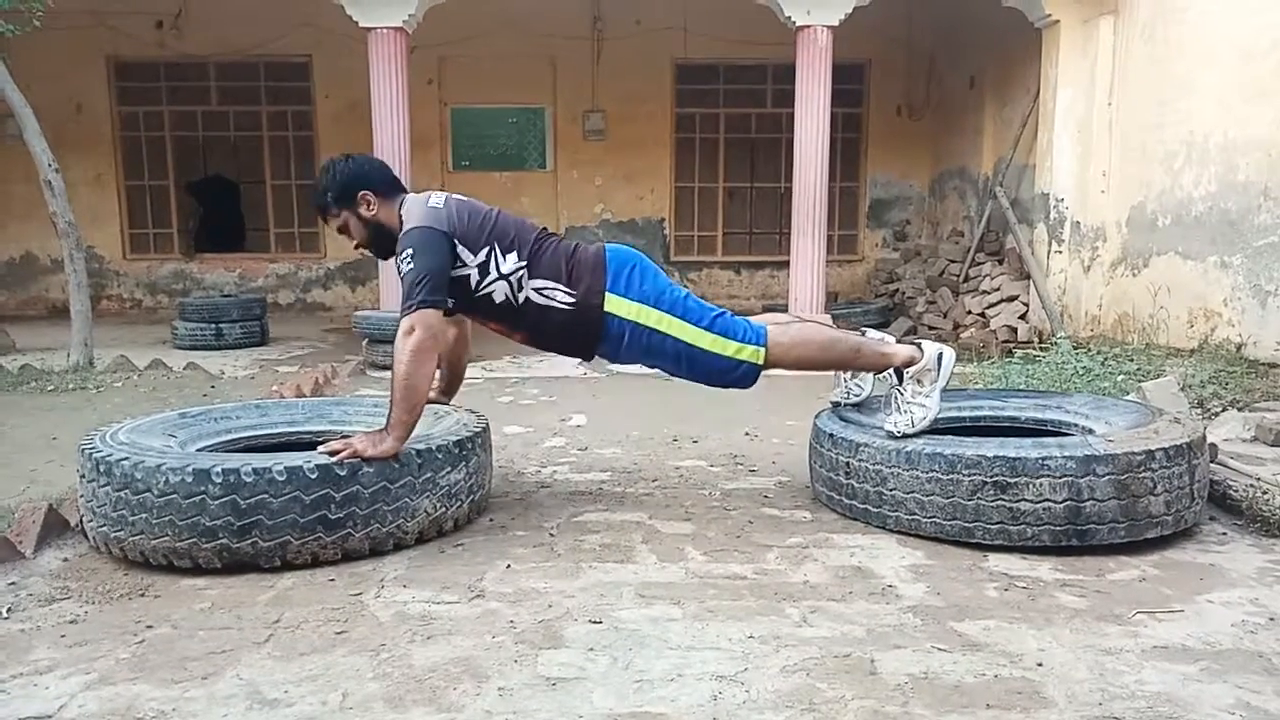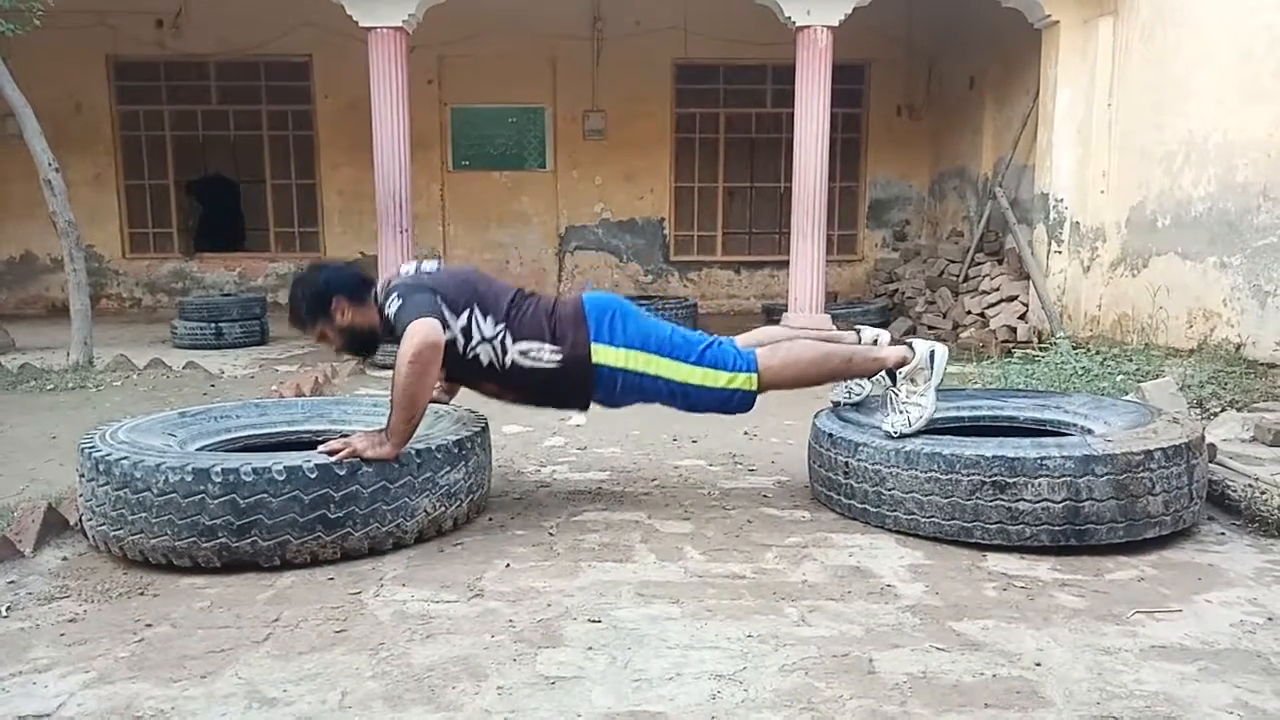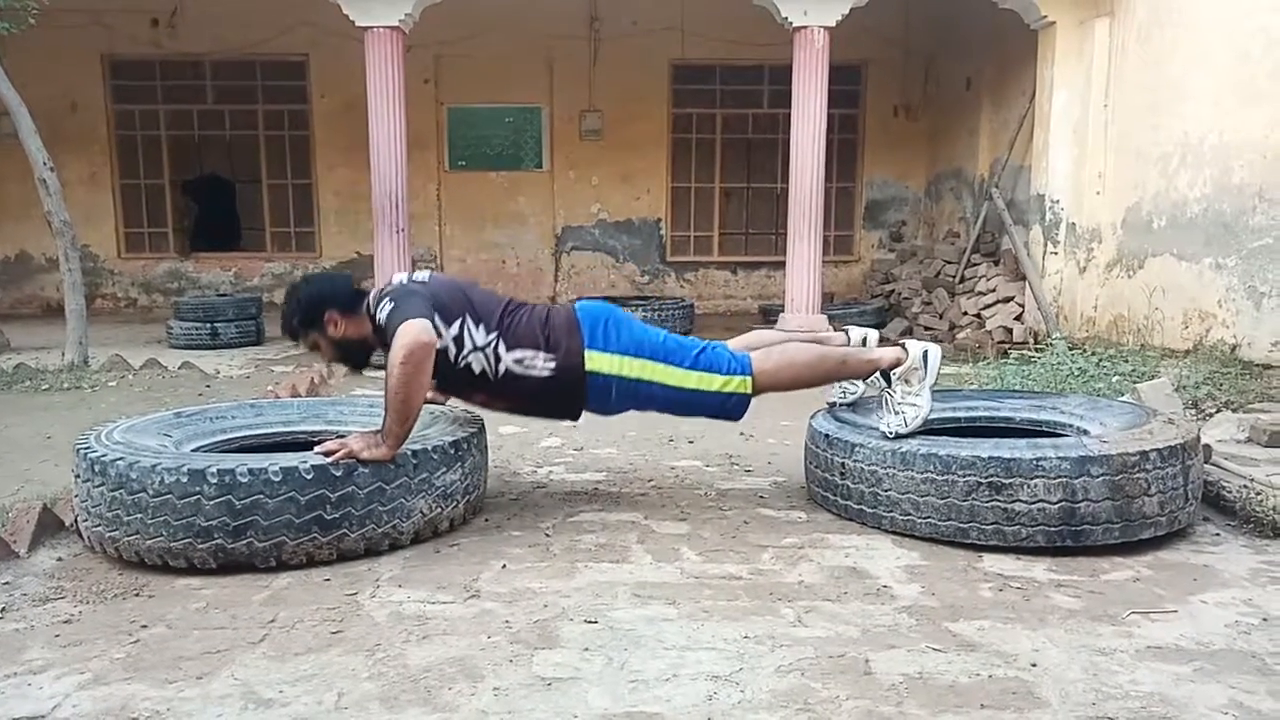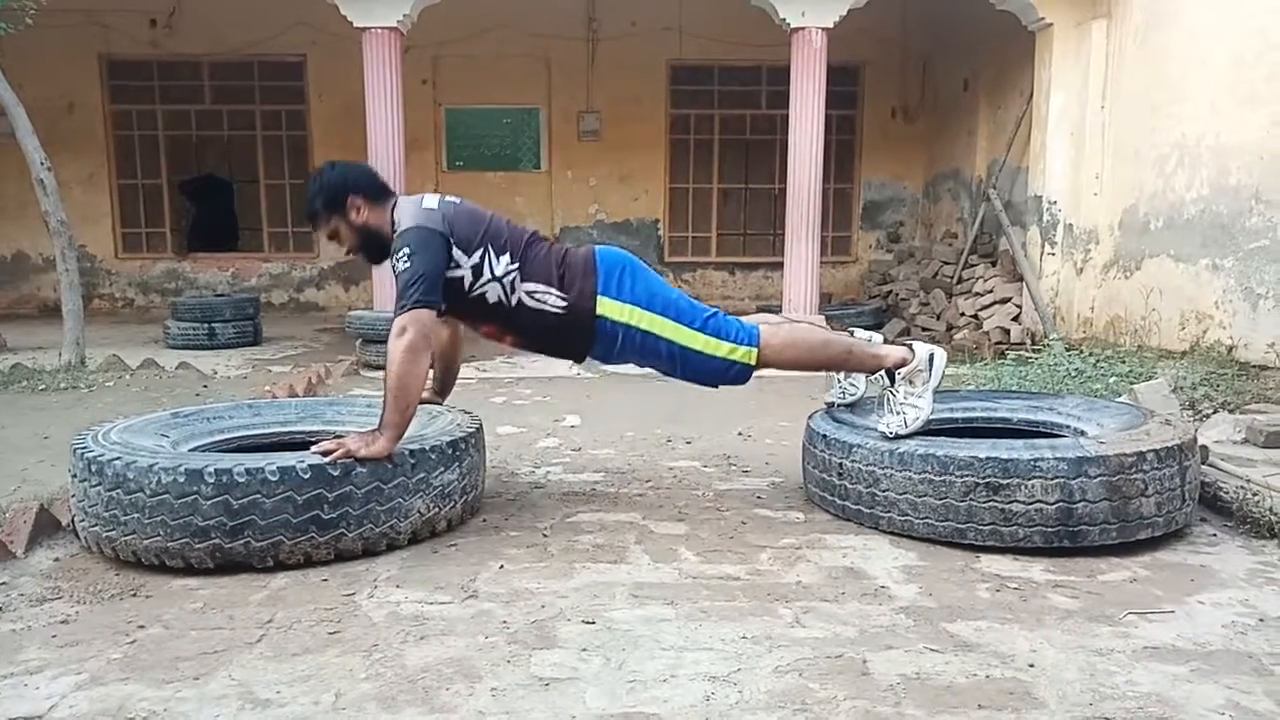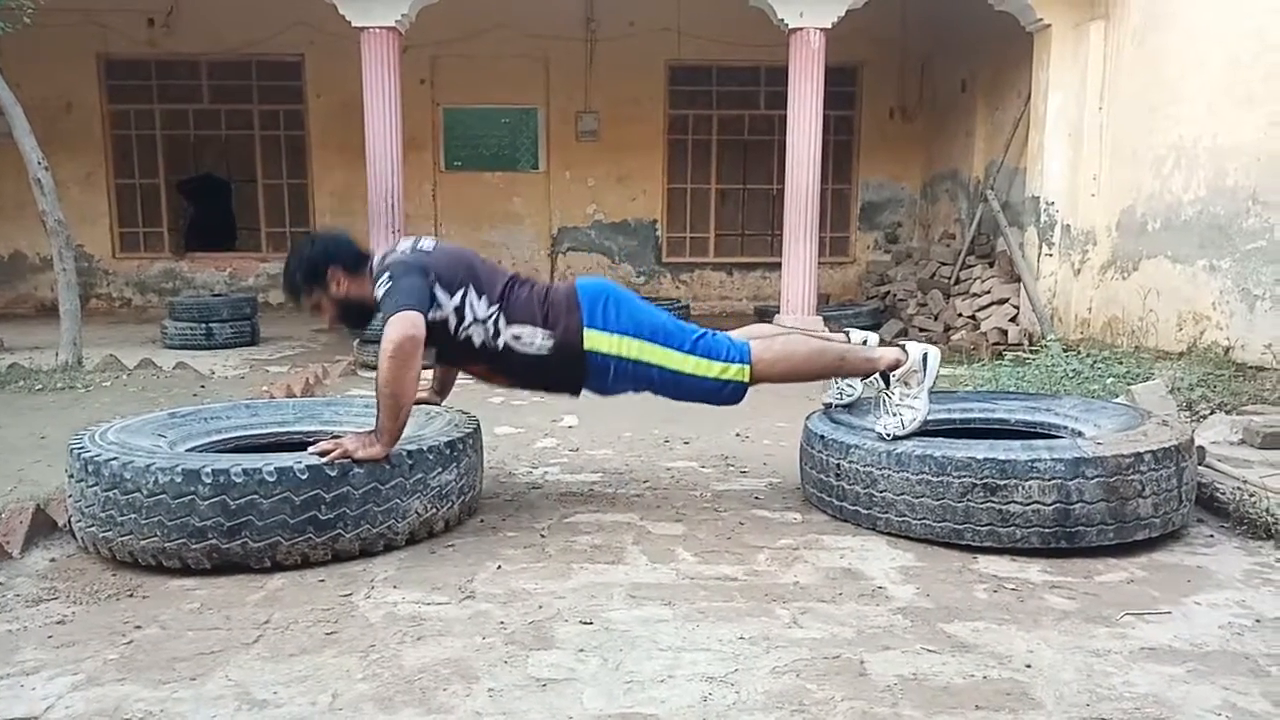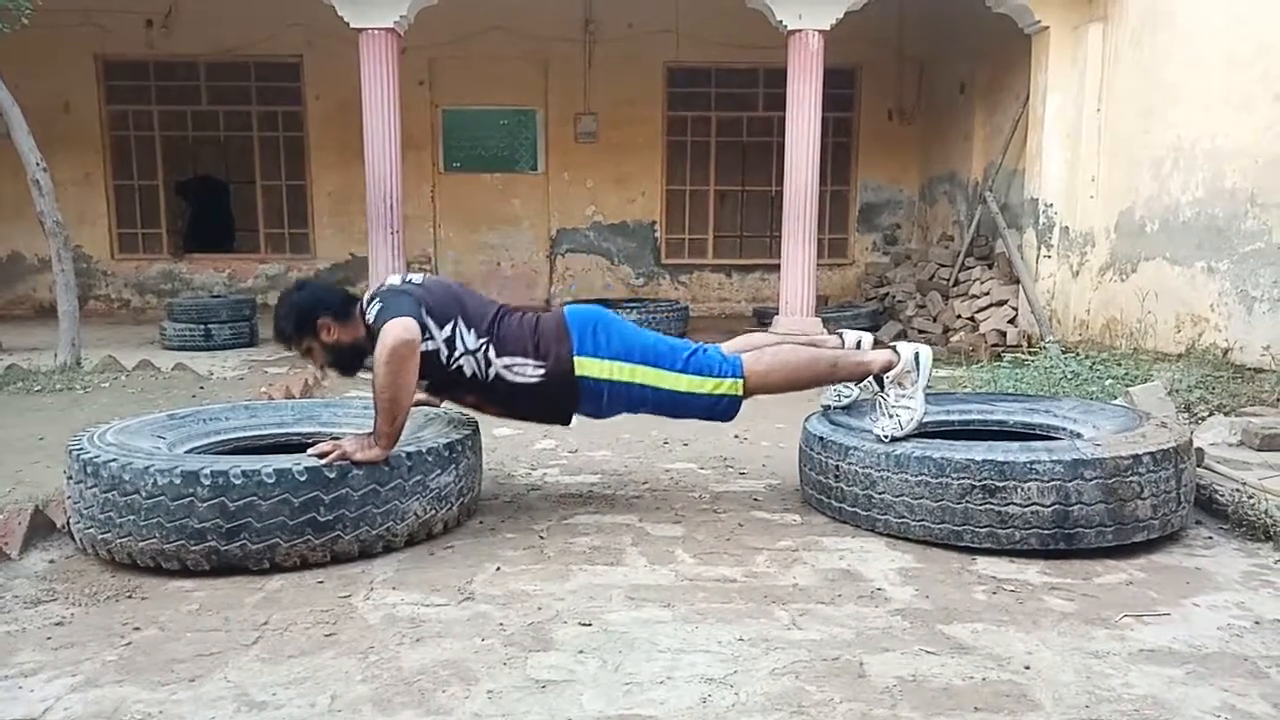
dt=0.3s
person 1, frame 1
left shoulder: (418, 230)
right shoulder: (433, 219)
left elbow: (420, 331)
right elbow: (456, 316)
left wrist: (392, 437)
right wrist: (444, 392)
left hip: (609, 299)
right hip: (602, 293)
left knee: (755, 349)
right knee: (744, 334)
left ankle: (911, 358)
right ankle: (866, 341)
person 1, frame 2
left shoulder: (399, 295)
right shoulder: (418, 287)
left elbow: (423, 346)
left wrist: (390, 440)
right wrist: (438, 391)
left hip: (596, 347)
right hip: (591, 330)
left knee: (747, 370)
right knee: (736, 352)
left ankle: (901, 359)
right ankle: (855, 340)
person 1, frame 3
left shoulder: (393, 301)
right shoulder: (411, 296)
left elbow: (415, 350)
left wrist: (387, 441)
right wrist: (435, 393)
left hip: (591, 355)
right hip: (584, 343)
left knee: (744, 375)
right knee: (726, 354)
left ankle: (901, 360)
right ankle: (849, 343)
person 1, frame 4
left shoulder: (411, 232)
right shoulder: (425, 219)
left elbow: (413, 332)
right elbow: (450, 314)
left wrist: (385, 437)
right wrist: (438, 393)
left hip: (601, 301)
right hip: (594, 292)
left knee: (746, 349)
right knee: (736, 334)
left ankle: (901, 359)
right ankle: (862, 343)
person 1, frame 5
left shoulder: (392, 277)
right shoulder: (411, 266)
left elbow: (402, 336)
left wrist: (382, 438)
right wrist: (437, 388)
left hip: (591, 332)
right hip: (585, 317)
left knee: (743, 361)
right knee: (731, 348)
left ankle: (897, 360)
right ankle: (851, 342)
person 1, frame 6
left shoulder: (382, 306)
right shoulder: (404, 296)
left elbow: (400, 343)
left wrist: (380, 441)
right wrist: (431, 392)
left hip: (580, 358)
right hip: (574, 340)
left knee: (736, 376)
right knee: (723, 359)
left ankle: (890, 361)
right ankle: (844, 344)
